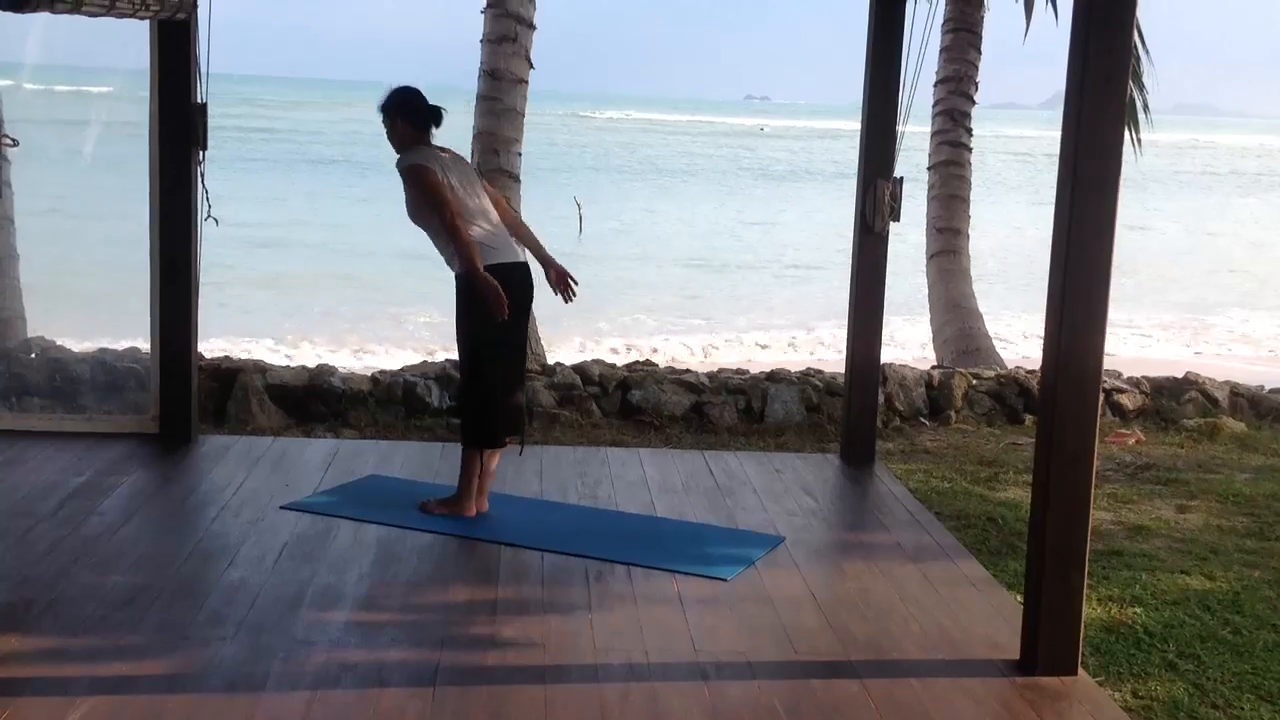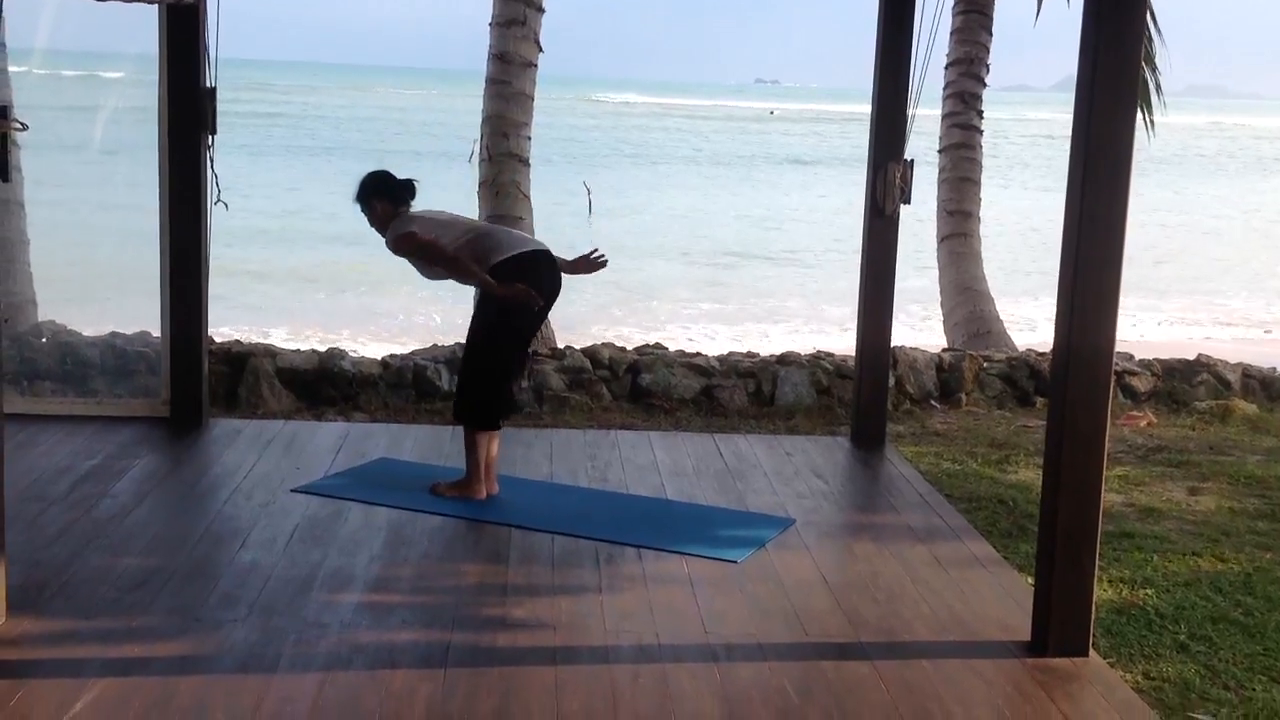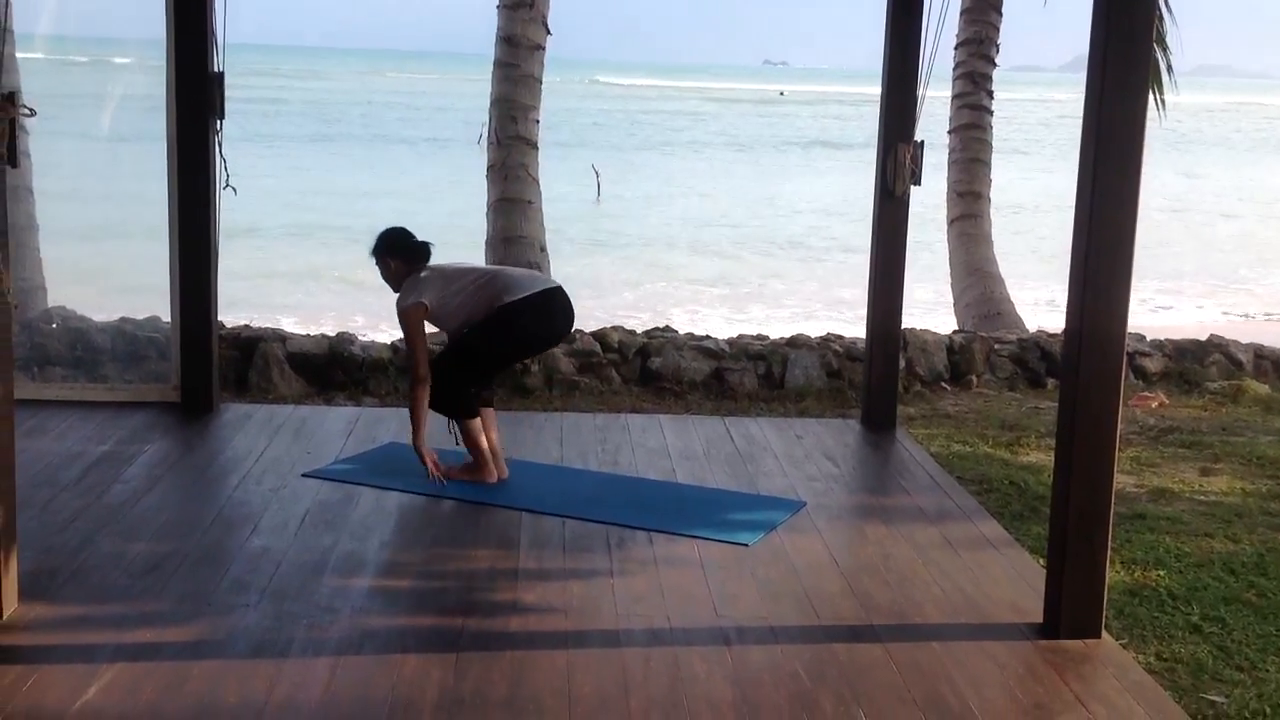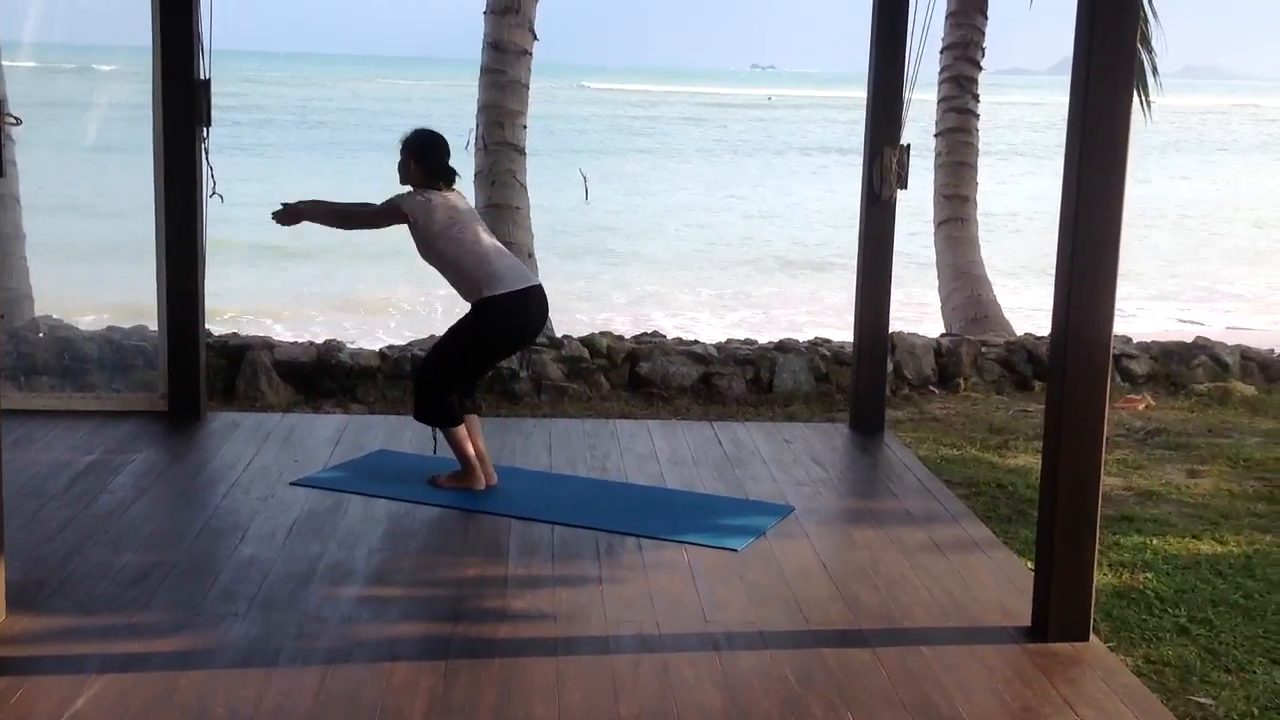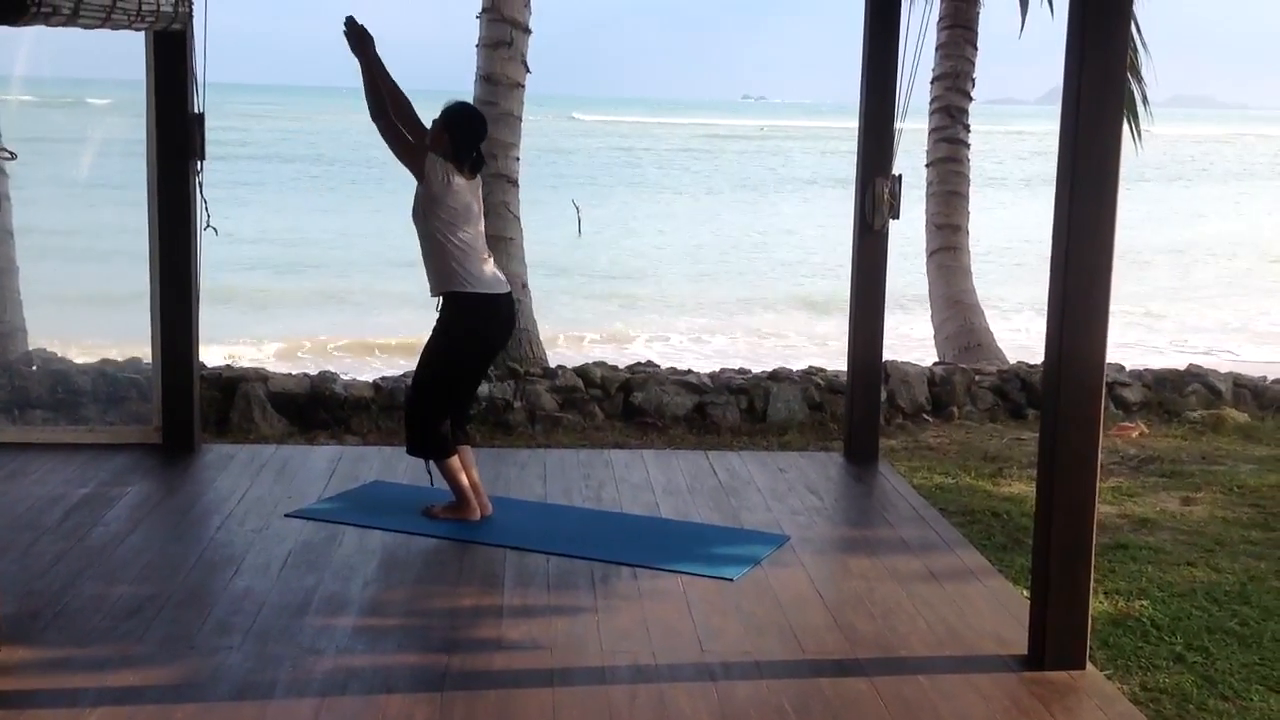
dt=0.7s
person 1, frame 1
left shoulder: (412, 163)
right shoulder: (452, 160)
left elbow: (452, 221)
right elbow: (506, 214)
left wrist: (479, 278)
right wrist: (548, 262)
left hip: (486, 280)
right hip: (515, 271)
left knee: (481, 389)
right knee: (500, 385)
left ankle: (464, 500)
right ankle: (478, 495)
person 1, frame 2
left shoulder: (398, 235)
right shoulder: (429, 220)
left elbow: (449, 259)
left wrist: (498, 290)
right wrist: (566, 266)
left hip: (513, 271)
right hip: (541, 266)
left knee: (478, 378)
right knee: (497, 374)
left ankle: (473, 483)
right ankle: (487, 477)
person 1, frame 3
left shoulder: (410, 297)
right shoulder: (438, 277)
left elbow: (421, 374)
right elbow: (456, 352)
left wrist: (419, 441)
left hip: (529, 311)
right hip: (557, 305)
left knee: (449, 374)
right knee: (470, 367)
left ankle: (483, 467)
right ankle: (495, 462)
person 1, frame 4
left shoulder: (418, 204)
right shoulder: (449, 197)
left elbow: (352, 219)
right elbow: (366, 212)
left wrist: (304, 211)
right wrist: (312, 207)
left hip: (504, 308)
right hip: (531, 300)
left knee: (433, 378)
right knee: (455, 374)
left ankle: (472, 473)
right ankle: (483, 467)
person 1, frame 5
left shoulder: (436, 175)
right shoulder: (467, 176)
left elbow: (386, 121)
right elbow: (407, 119)
left wrist: (365, 59)
right wrist: (372, 59)
left hip: (470, 310)
right hip: (498, 307)
left knee: (425, 407)
right knee: (449, 405)
left ankle: (466, 503)
right ankle: (476, 496)
